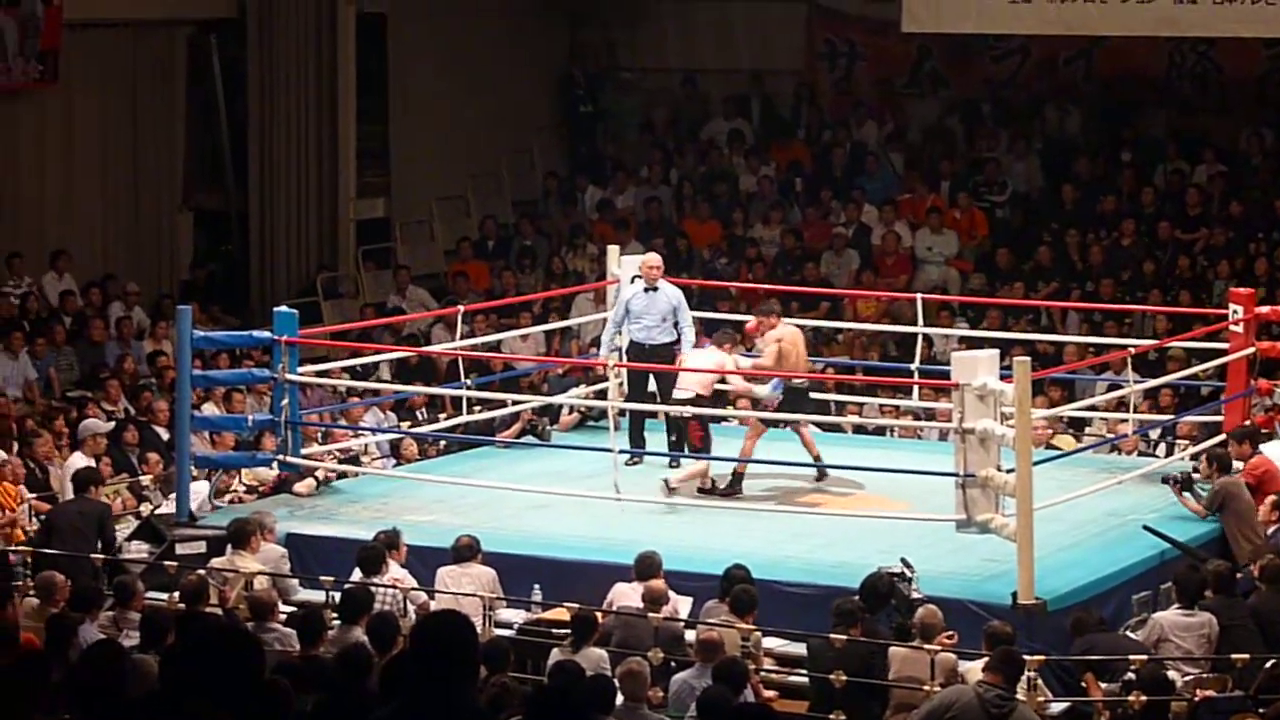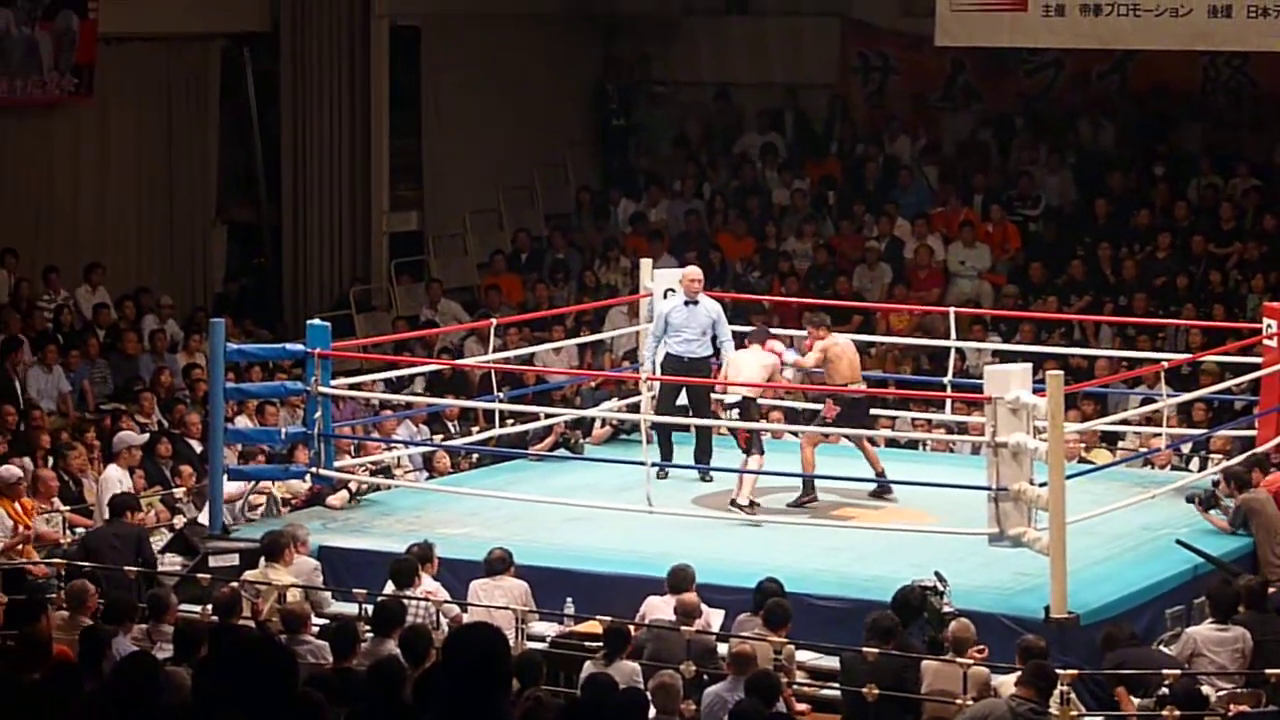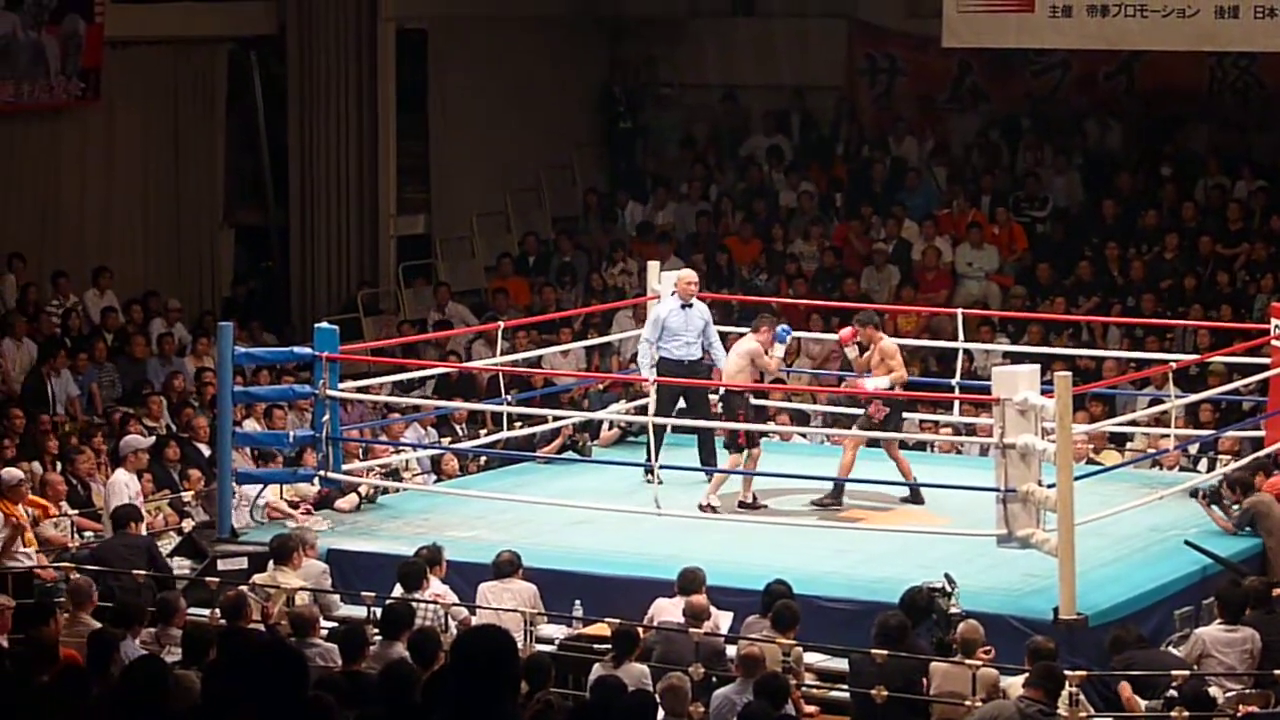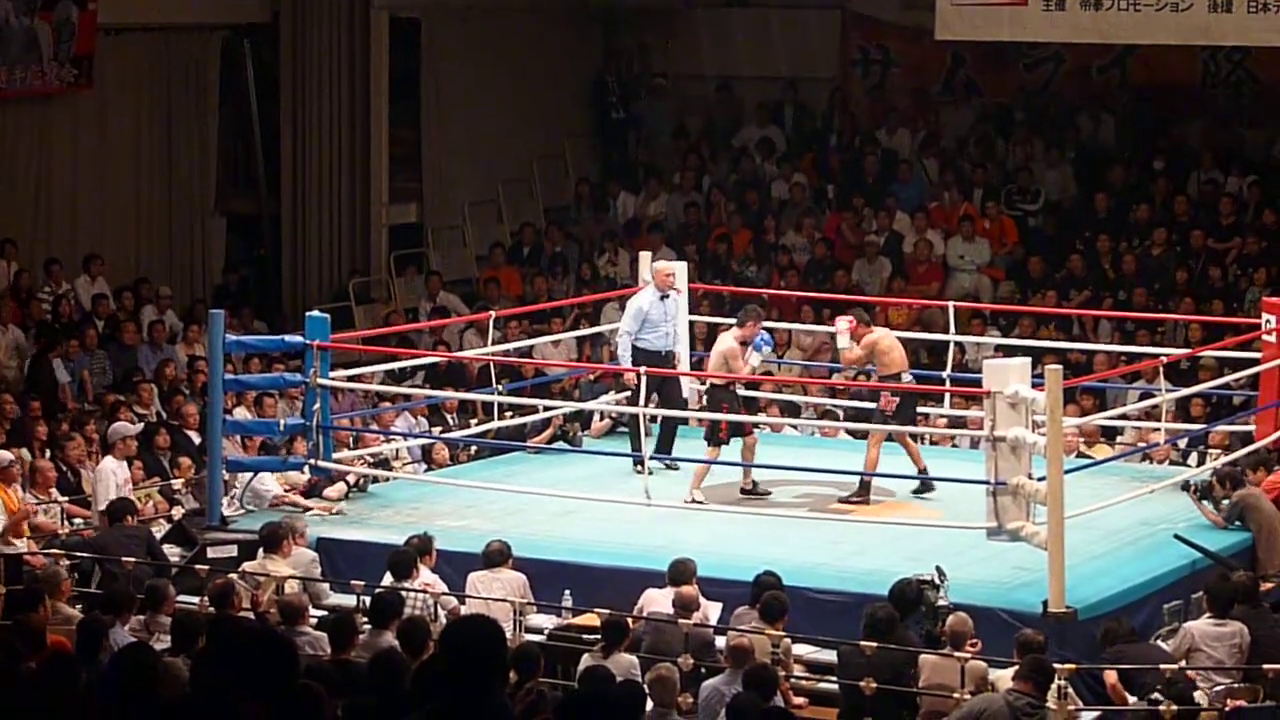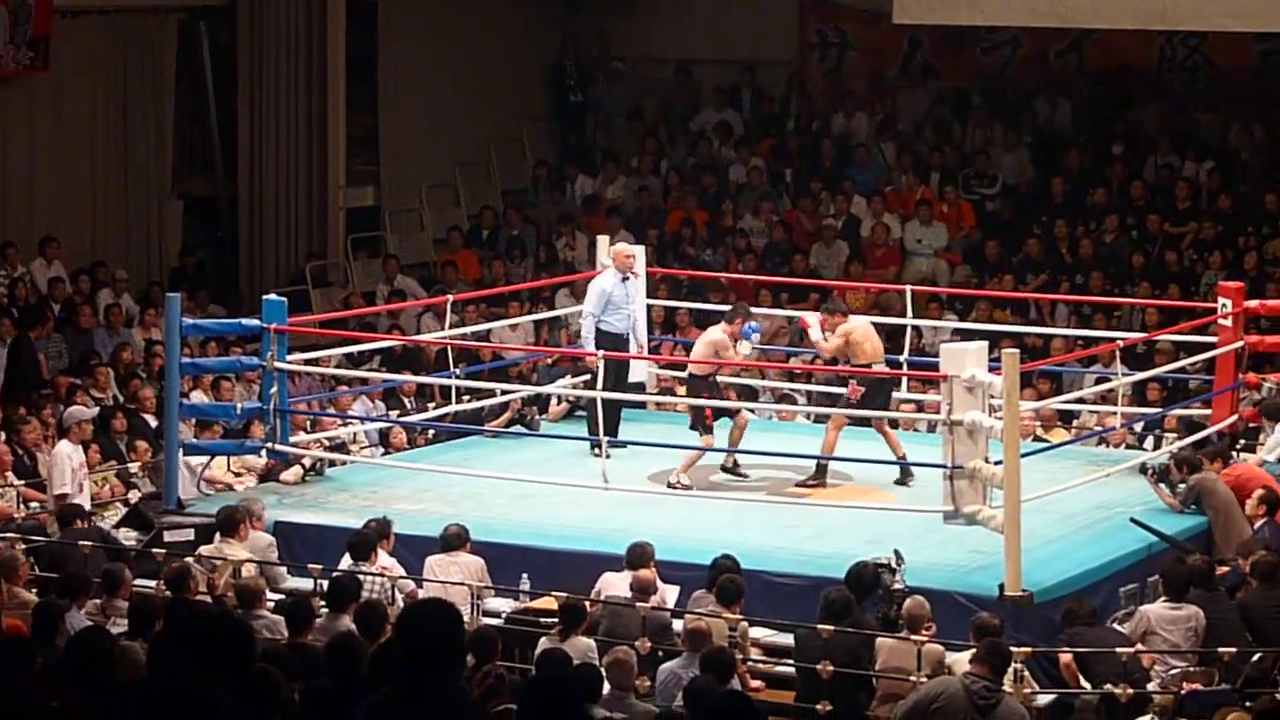
dt=0.4s
person 1, frame 1
left shoulder: (674, 294)
right shoulder: (629, 293)
left elbow: (686, 325)
right elbow: (614, 324)
left wrist: (685, 351)
right wrist: (604, 352)
left hip: (664, 351)
right hip: (637, 350)
left knee: (670, 400)
right knee: (635, 401)
left ankle: (676, 451)
right ankle: (637, 451)
person 1, frame 2
left shoulder: (713, 308)
right shoulder: (668, 307)
left elbow: (725, 340)
right elbow: (654, 337)
right wrist: (647, 366)
left hip: (700, 365)
right hip: (672, 363)
left knee: (703, 416)
right knee: (663, 412)
left ankle: (703, 466)
right ankle: (665, 461)
person 1, frame 3
left shoulder: (702, 310)
right shoulder: (662, 310)
left elbow: (713, 341)
right elbow: (646, 342)
left wrist: (724, 367)
right wrist: (646, 372)
left hip: (695, 368)
right hip: (669, 368)
left knee: (703, 418)
right knee: (660, 418)
left ankle: (710, 467)
right ankle: (650, 468)
person 1, frame 4
left shoulder: (673, 298)
right shoulder: (640, 302)
right elbow: (624, 334)
left wrist: (676, 350)
right wrist: (627, 367)
left hip: (667, 358)
right hip: (645, 359)
left knee: (676, 406)
right knee: (638, 409)
left ankle: (664, 453)
right ankle: (639, 460)
person 1, frame 5
left shoulder: (630, 281)
right shoulder: (602, 283)
right elbow: (588, 316)
left wrist: (637, 336)
right wrist: (590, 349)
left hip: (623, 341)
right hip: (606, 341)
left knee: (618, 391)
right knee: (601, 392)
left ankle: (609, 435)
right ankle: (597, 442)
person 2, frame 1
left shoulder: (773, 335)
right shoulder: (796, 331)
left elbow: (768, 364)
left wrist: (743, 362)
right wrist: (759, 338)
left hip: (783, 389)
right hip: (801, 389)
left knee: (751, 436)
right knee: (800, 427)
left ankle: (735, 483)
right ankle: (820, 468)
person 2, frame 2
left shoulder: (824, 344)
right shoulder: (846, 343)
left elbow: (807, 364)
left wrist: (785, 354)
left hip: (841, 400)
right hip: (858, 398)
left knee: (807, 442)
right knee: (861, 442)
left ankle: (809, 491)
right ankle: (883, 485)
person 2, frame 3
left shoulder: (886, 345)
right shoulder: (875, 345)
left elbow: (902, 376)
right elbow: (861, 367)
left wrist: (874, 384)
right wrist: (850, 347)
left hip: (885, 401)
right hip: (885, 401)
left knee: (850, 444)
right knee: (892, 450)
left ankle: (836, 495)
right ankle: (915, 493)
person 2, frame 4
left shoulder: (871, 339)
right shoulder: (883, 333)
left elbow: (847, 361)
right elbow: (863, 357)
left wrist: (842, 334)
right wrist: (849, 339)
left hip: (894, 390)
right hip: (906, 386)
left knee: (874, 441)
right knee: (902, 436)
left ankle: (863, 492)
right ankle: (925, 481)
person 2, frame 5
left shoulder: (845, 329)
right shoulder: (862, 322)
left elbow: (826, 353)
left wrist: (813, 328)
right wrist: (827, 333)
left hip: (865, 380)
right hip: (882, 378)
left knee: (833, 426)
right knee: (881, 425)
left ankle: (819, 475)
right ankle: (905, 470)
person 3, frame 1
left shoulder: (692, 353)
right shoulder: (724, 359)
right elbow: (739, 386)
right wrist: (765, 391)
left hip: (677, 402)
right hip: (693, 406)
left knee: (704, 445)
right knee: (704, 462)
left ankle: (705, 484)
right ankle: (673, 482)
person 3, frame 2
left shoulder: (734, 356)
right shoulder: (771, 359)
left elbow: (720, 387)
left hip: (732, 408)
right hip: (745, 408)
left knee: (751, 453)
right knee: (756, 457)
left ankle: (738, 496)
right ankle: (742, 500)
person 3, frame 3
left shoulder: (743, 344)
right shoulder: (753, 346)
left elbow: (756, 372)
right elbow: (772, 369)
left wrist: (775, 347)
right wrist: (780, 346)
left hip: (740, 400)
right hip: (734, 401)
left knee: (754, 451)
right knee: (736, 458)
left ankle: (746, 498)
right ankle: (708, 499)
person 3, frame 4
left shoulder: (729, 337)
right shoulder: (730, 345)
left elbow: (739, 366)
right elbow: (742, 375)
left wrist: (752, 348)
right wrist: (757, 355)
left hip: (729, 393)
right hip: (719, 396)
left knee: (750, 439)
right knee: (713, 450)
left ankle: (747, 484)
right ankle: (693, 495)
person 3, frame 5
left shoulder: (718, 332)
right shoulder: (720, 338)
left elbow: (729, 359)
left wrist: (742, 342)
right wrist: (747, 343)
left hip: (709, 382)
right hip: (699, 386)
left knee: (742, 418)
right knee: (707, 440)
left ankle: (729, 462)
right ankle: (677, 476)
